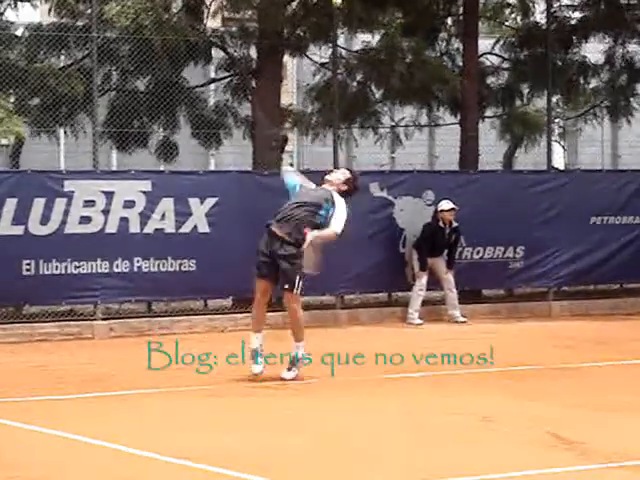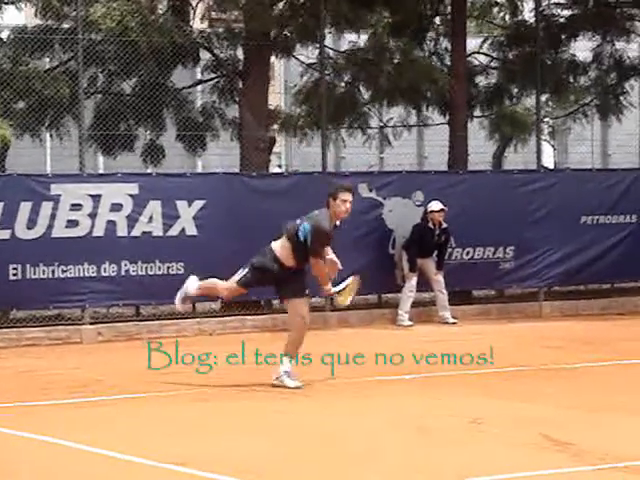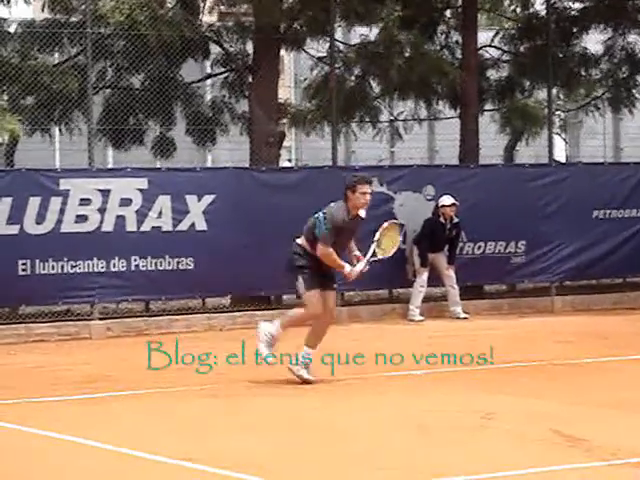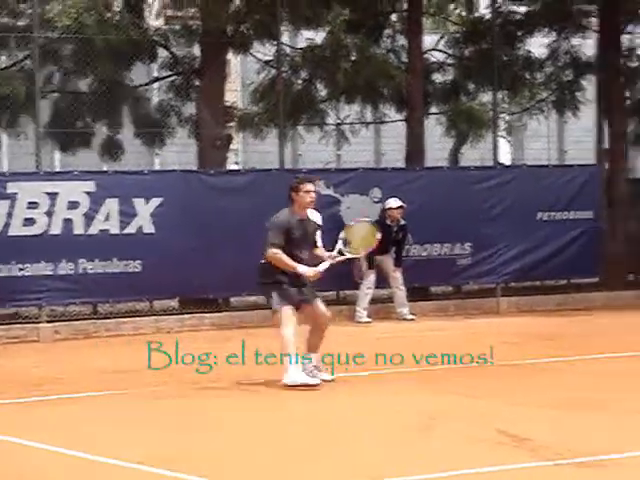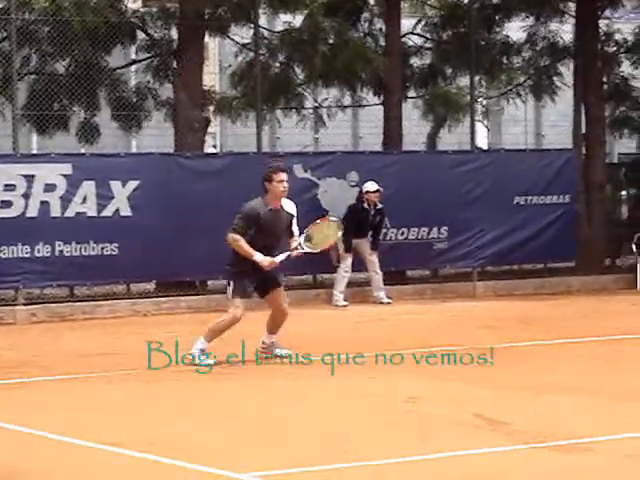
dt=0.3s
person 1, frame 1
left shoulder: (336, 202)
right shoulder: (306, 188)
left elbow: (334, 231)
left wrist: (316, 235)
left hip: (292, 249)
right hip: (271, 239)
left knee: (292, 305)
right knee: (261, 297)
right ankle: (256, 350)
person 1, frame 2
left shoulder: (330, 222)
right shoulder: (322, 225)
right elbow: (316, 264)
left wrist: (330, 257)
right wrist: (326, 283)
left hip: (293, 271)
right hip: (271, 263)
left knee: (301, 321)
right knee: (227, 291)
left ankle: (284, 369)
right ankle: (193, 288)
person 1, frame 3
left shoulder: (359, 213)
right shoulder: (336, 215)
right elbow: (323, 251)
left wrist: (355, 253)
right wrist: (345, 268)
left hip: (325, 263)
right hip: (305, 258)
left knee: (329, 314)
right knee: (315, 311)
left ankle: (302, 360)
right ankle: (270, 330)
person 1, frame 4
left shoulder: (316, 219)
right shoulder: (282, 220)
left elbow: (315, 248)
right elbow: (272, 253)
left wrist: (326, 255)
right wrist: (301, 269)
left hip: (297, 278)
right hip: (277, 278)
left knee: (322, 319)
right knee: (289, 322)
left ankle: (311, 366)
right ankle: (293, 371)
person 1, frame 5
left shoulder: (290, 208)
right shoulder: (252, 209)
left elbow: (293, 237)
right elbow: (232, 237)
left wrist: (295, 246)
right wrist: (257, 257)
left hip: (265, 266)
right hip: (243, 266)
left knee: (282, 310)
right knee: (236, 313)
left ankle: (269, 344)
right ankle: (199, 349)
person 2, frame 1
left shoulder: (455, 229)
right shoulder: (430, 227)
left elbow: (453, 249)
right elbow: (423, 248)
left wrist: (450, 267)
right wrist: (423, 268)
left hip: (438, 256)
right hip: (420, 255)
left knee: (449, 281)
right knee: (421, 283)
left ankle: (455, 314)
right ankle: (412, 316)
person 2, frame 2
left shoulder: (445, 230)
right shoulder: (420, 228)
left elbow: (442, 250)
right elbow: (412, 249)
left wrist: (440, 268)
right wrist: (412, 269)
left hip: (428, 257)
right hip: (410, 256)
left knee: (439, 282)
right knee: (411, 284)
left ankle: (445, 316)
right ankle: (402, 318)
person 2, frame 3
left shoulder: (456, 224)
right shoulder: (431, 222)
left elbow: (453, 245)
right elbow: (423, 244)
left wrist: (451, 263)
right wrist: (424, 264)
left hip: (439, 252)
right hip: (421, 251)
left knee: (451, 277)
right knee: (422, 279)
left ankle: (457, 311)
right ankle: (413, 313)
person 2, frame 4
left shoulder: (403, 226)
right shoulder: (378, 225)
left elbow: (400, 247)
left wrist: (398, 264)
right wrist: (371, 266)
left hip: (386, 254)
right hip: (369, 254)
left knee: (397, 279)
right knee: (369, 281)
left ankle: (403, 312)
right ankle: (360, 314)
person 2, frame 5
left shoulder: (380, 210)
right shoulder: (355, 208)
left elbow: (377, 230)
right elbow: (347, 229)
left wrist: (374, 248)
right wrist: (348, 250)
left hip: (363, 238)
right hip: (346, 237)
left knee: (374, 263)
right knee: (346, 265)
left ankle: (380, 296)
right ankle: (337, 298)
